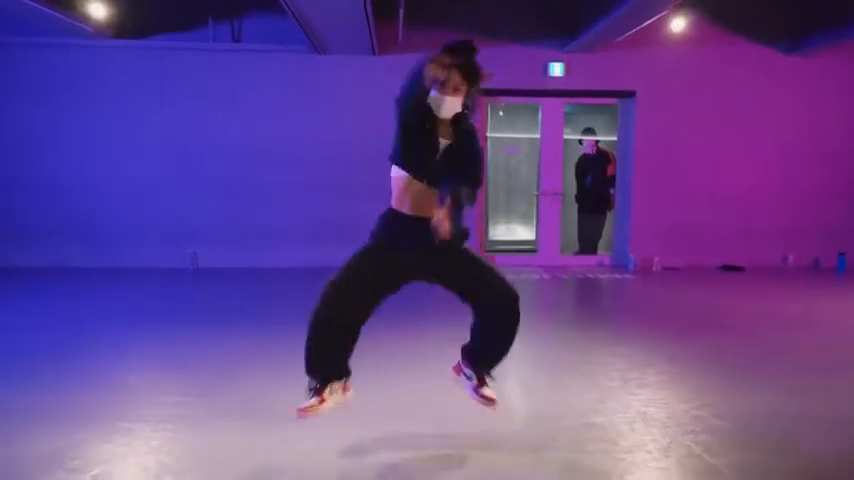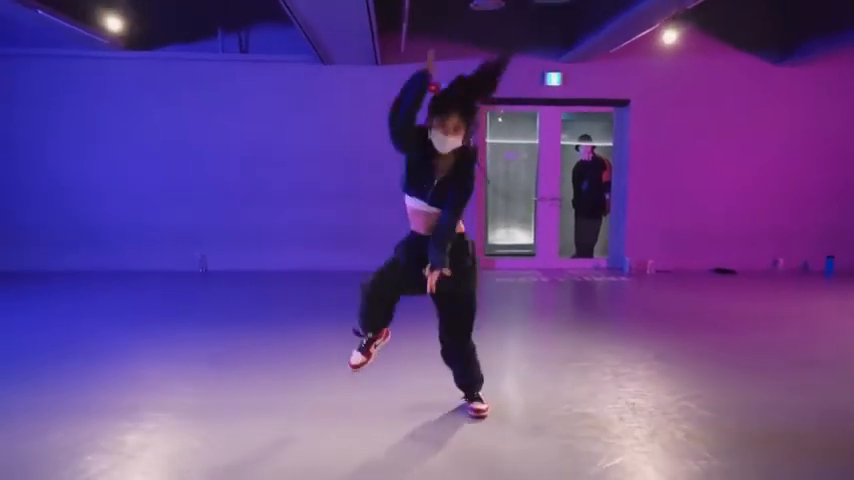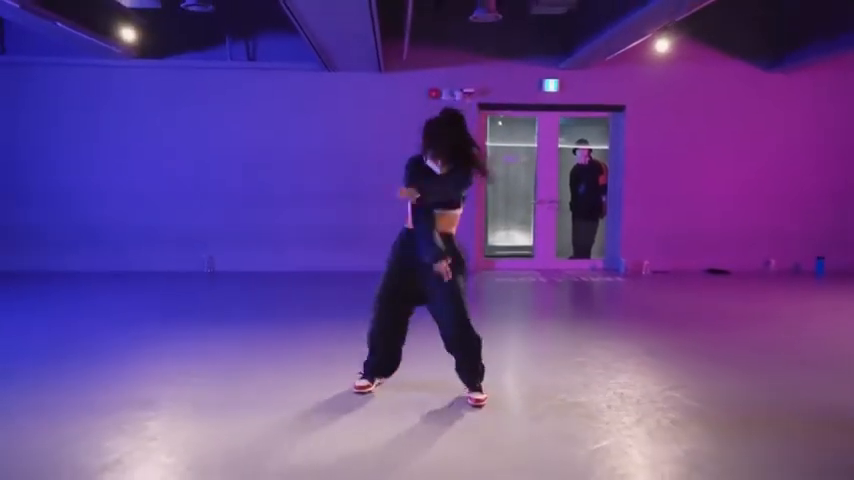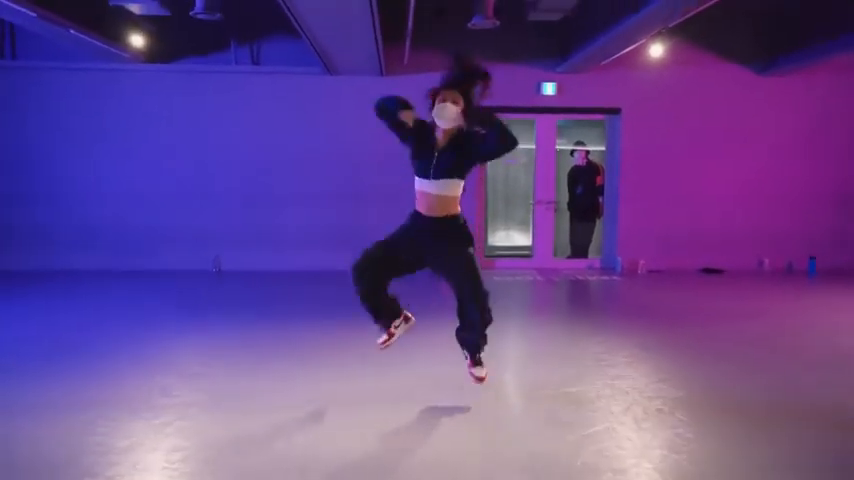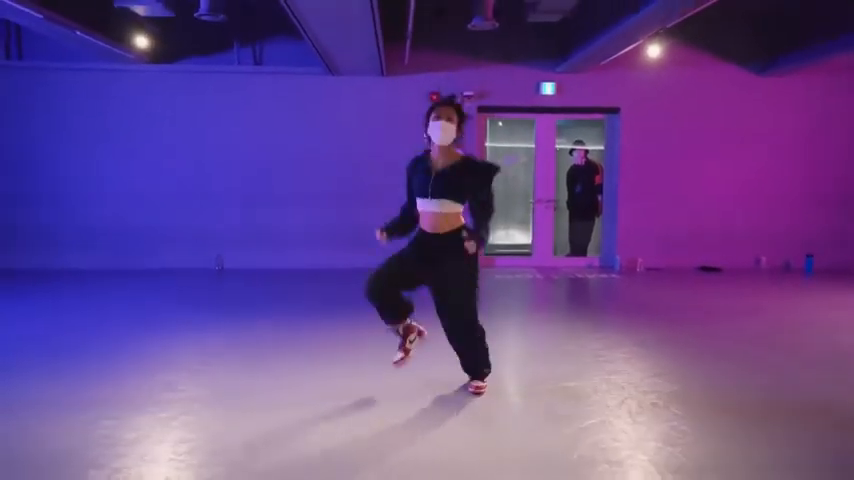
dt=0.2s
person 1, frame 1
left shoulder: (466, 138)
right shoulder: (412, 116)
left elbow: (470, 178)
right elbow: (409, 98)
left wrist: (451, 208)
right wrist: (427, 73)
left hip: (438, 237)
right hip: (396, 232)
left knee: (502, 301)
right knee: (337, 299)
left ankle: (474, 367)
right ankle: (327, 379)
person 1, frame 2
left shoulder: (464, 165)
right shoulder: (416, 144)
left elbow: (449, 216)
right elbow: (398, 126)
left wrist: (439, 261)
right wrist: (422, 78)
left hip: (451, 247)
right hip: (416, 244)
left knee: (456, 329)
right knee: (377, 290)
left ankle: (471, 389)
right ankle: (373, 332)
person 1, frame 3
left shoulder: (463, 170)
right shoulder: (415, 168)
left elbow: (447, 187)
right elbow: (421, 216)
left wrist: (422, 192)
right wrist: (434, 255)
left hip: (443, 250)
right hip: (410, 246)
left knee: (455, 322)
right knee: (386, 317)
left ankle: (473, 381)
right ankle: (376, 371)
person 1, frame 4
left shoulder: (470, 142)
right shoulder: (421, 135)
left elbow: (507, 141)
right elbow: (383, 106)
left wrist: (480, 116)
right wrist: (401, 111)
left hip: (449, 232)
right hip: (417, 226)
left knee: (473, 295)
right knee: (365, 270)
left ankle: (473, 349)
right ankle: (393, 318)
person 1, frame 5
left shoulder: (469, 169)
right shoulder: (417, 164)
left elbow: (482, 209)
right elbow: (411, 209)
left wrist: (477, 237)
right wrist: (391, 229)
left hip: (454, 247)
right hip: (422, 243)
left knee: (461, 316)
right knee: (379, 285)
left ankle: (477, 372)
right ankle: (406, 329)
person 2, frame 1
left shoulder: (606, 156)
right shoulder: (582, 159)
left elbow: (611, 181)
left wrist: (611, 199)
left hip: (599, 202)
right hip: (584, 202)
left knee: (594, 233)
right knee: (583, 235)
left ankle: (589, 254)
right ankle: (584, 253)
person 2, frame 2
left shoulder: (602, 163)
right shoulder: (579, 165)
left elbow: (607, 187)
left wrist: (606, 204)
left hip: (595, 207)
right hip: (581, 207)
left knee: (590, 237)
right knee: (580, 238)
left ankle: (586, 258)
right ankle: (581, 257)
person 2, frame 3
left shoulder: (598, 167)
right shoulder: (576, 169)
left elbow: (603, 190)
left wrist: (603, 207)
left hip: (592, 210)
right hip: (578, 209)
left knee: (587, 239)
right knee: (577, 239)
left ankle: (583, 259)
right ankle: (578, 258)
person 2, frame 4
left shoulder: (595, 168)
right shoulder: (573, 170)
left elbow: (600, 191)
right elbow: (571, 189)
left wrist: (600, 208)
right wrist: (571, 205)
left hip: (589, 210)
right hip: (576, 209)
left knee: (584, 239)
right knee: (575, 238)
left ankle: (580, 258)
right ankle: (576, 258)
person 2, frame 5
left shoulder: (594, 168)
right shoulder: (572, 170)
left elbow: (599, 190)
right elbow: (570, 189)
left wrist: (599, 206)
right wrist: (570, 203)
left hip: (588, 209)
right hip: (575, 208)
left knee: (583, 237)
right knee: (574, 237)
left ankle: (579, 257)
right ankle: (575, 256)
